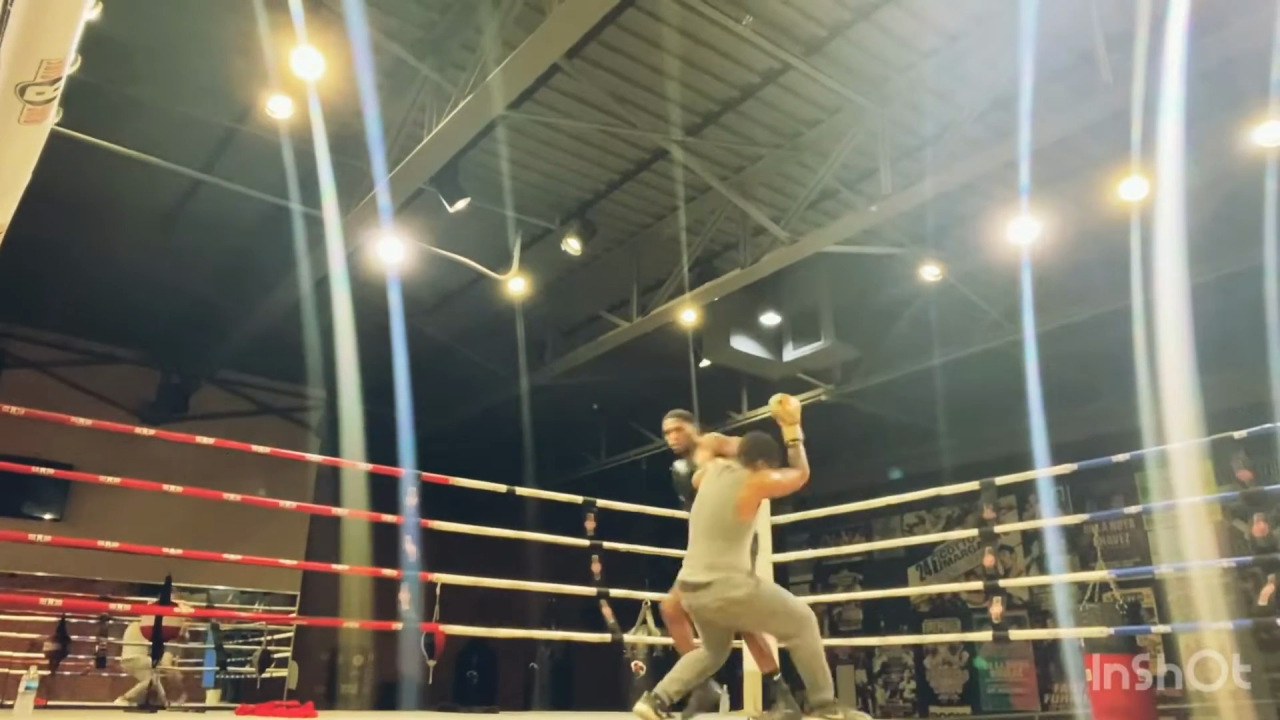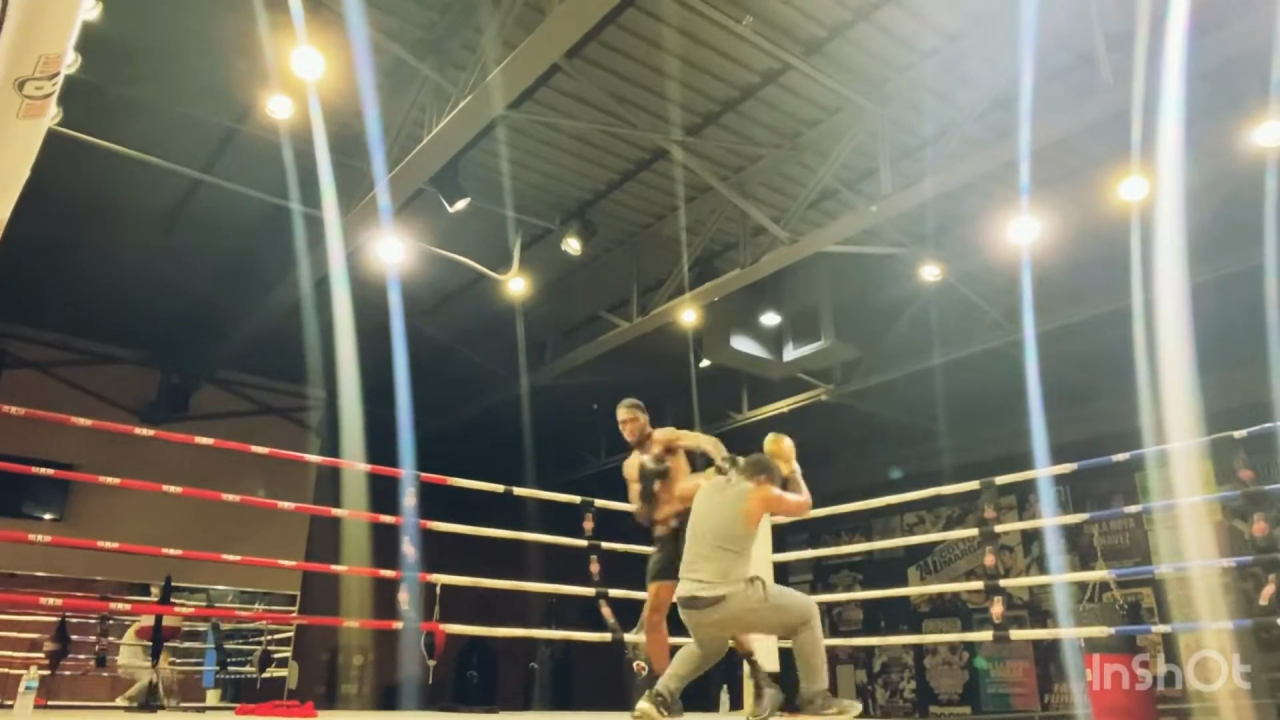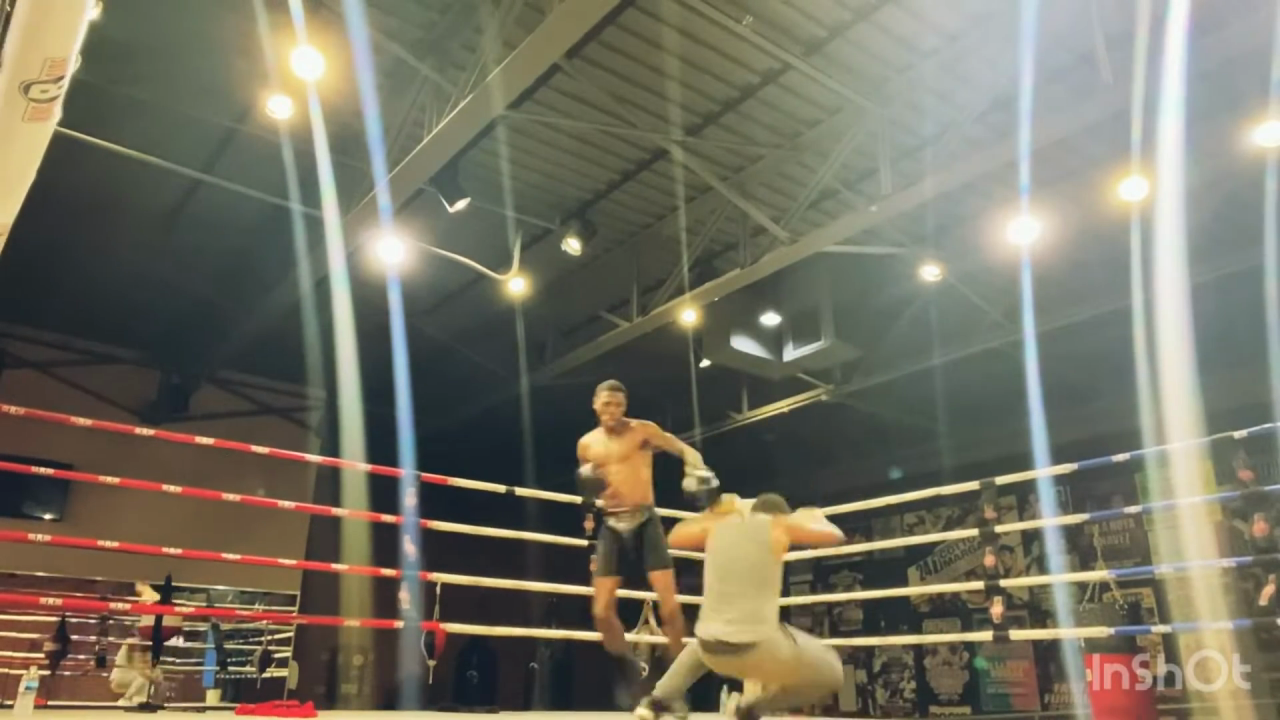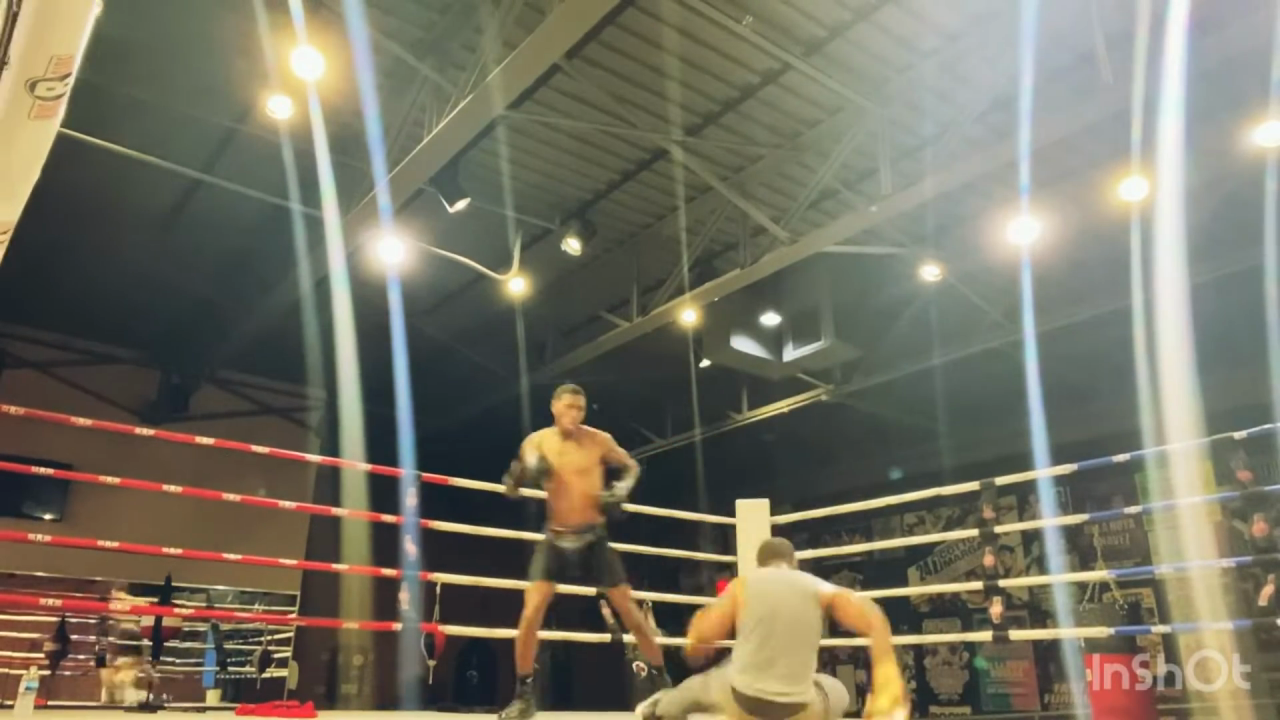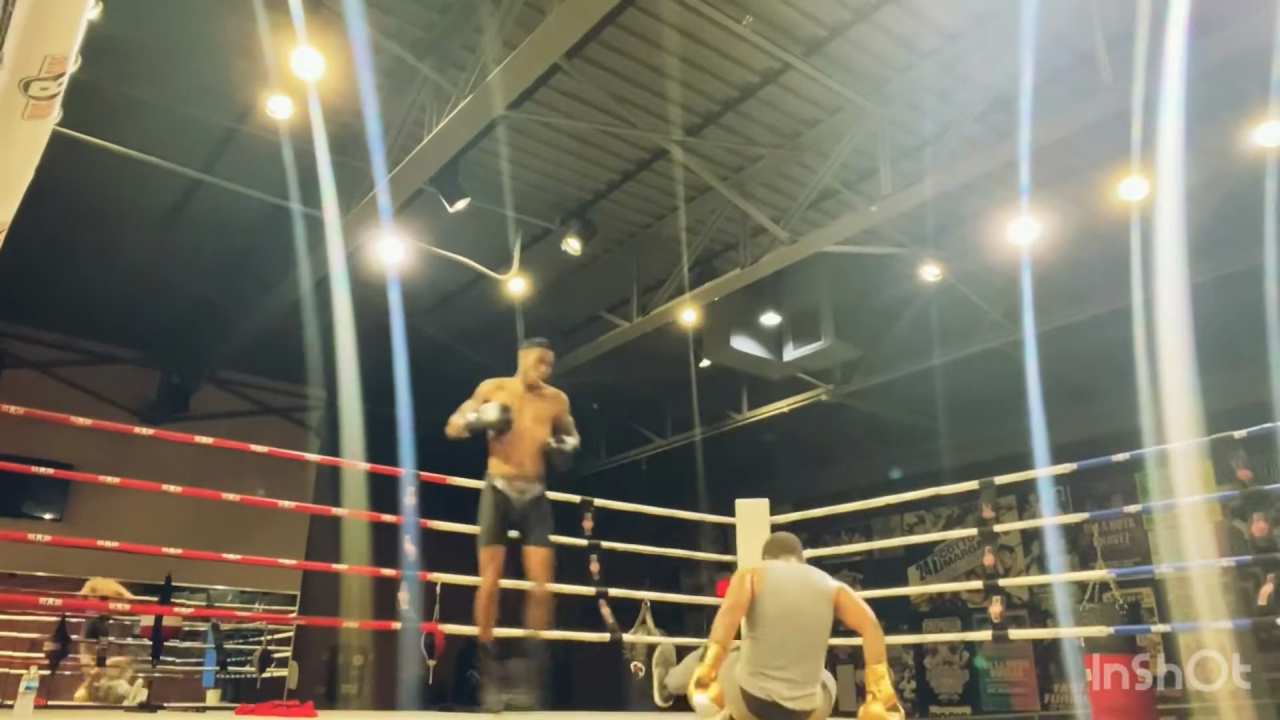
dt=0.2s
person 1, frame 1
left shoulder: (709, 444)
right shoulder: (689, 467)
right wrist: (687, 493)
right knee: (671, 608)
left ankle: (781, 694)
right ankle: (703, 687)
person 1, frame 2
left shoulder: (665, 438)
right shoulder: (630, 466)
left elbow: (708, 441)
right elbow: (643, 516)
left wrist: (722, 464)
right wrist: (646, 485)
left hip: (689, 523)
right hip: (663, 535)
right knee: (652, 617)
left ankle: (756, 674)
person 1, frame 3
left shoulder: (642, 430)
right shoulder: (587, 444)
left elbow: (687, 451)
right elbow: (586, 493)
left wrist: (699, 473)
right wrist: (585, 482)
left hip: (645, 522)
right hip: (612, 527)
left knee: (668, 605)
right knee: (601, 608)
right ankle: (629, 670)
person 1, frame 4
left shoulder: (599, 441)
right shoulder: (536, 442)
left elbow: (630, 467)
right elbow: (512, 490)
left wrist: (621, 491)
right wrist: (518, 475)
left hip: (593, 539)
right hip: (555, 540)
left knee: (631, 615)
right knee: (530, 618)
left ankle: (662, 685)
person 1, frame 5
left shoulder: (556, 399)
right shoulder: (491, 389)
left elbow: (571, 433)
right elbow: (452, 428)
left wrist: (567, 446)
right wrist: (477, 422)
left hip: (534, 496)
right hip: (498, 491)
left knee: (540, 586)
right knee: (489, 584)
left ankle: (531, 661)
right ankle: (488, 665)
person 2, frame 1
left shoulder: (715, 470)
right shoulder: (757, 482)
right elbow: (800, 476)
right wrist: (792, 428)
left hip: (690, 590)
right hip: (727, 589)
left knee: (713, 651)
right knee: (804, 622)
person 2, frame 2
left shoulder: (710, 487)
right shoulder: (761, 493)
left elbow: (685, 490)
right elbow: (803, 504)
right wrist: (790, 468)
left hip: (689, 603)
right hip: (727, 599)
left knee: (707, 648)
right knee: (806, 612)
left ankle: (657, 697)
right ankle: (816, 698)
person 2, frame 3
left shoulder: (719, 525)
right shoulder: (780, 525)
left elbow: (675, 537)
right elbow: (834, 535)
right wrist: (817, 521)
left hip: (712, 646)
right hip: (758, 647)
right knee: (830, 674)
person 2, frame 4
left shoulder: (743, 585)
right shoulder: (820, 589)
left elbow: (698, 642)
right elbow: (875, 625)
right wrist: (888, 688)
left knee: (711, 682)
right knee: (838, 695)
person 2, frame 5
left shoulder: (751, 574)
right shoulder: (832, 586)
left elbow: (731, 609)
right elbow: (870, 627)
left wrist: (705, 670)
right wrist: (882, 694)
left knee: (714, 658)
right knee: (826, 684)
left ankle: (667, 685)
